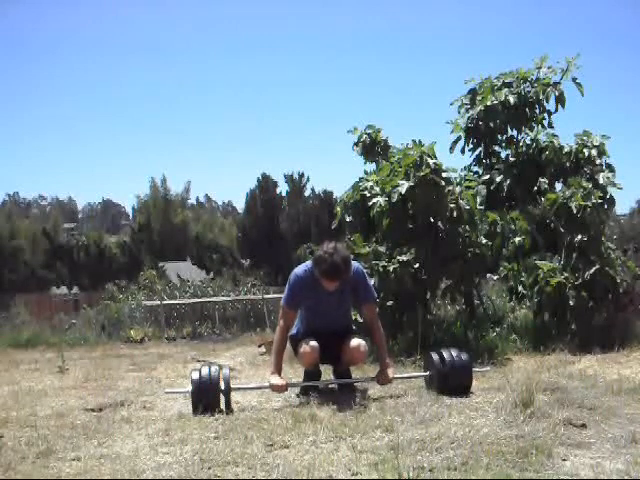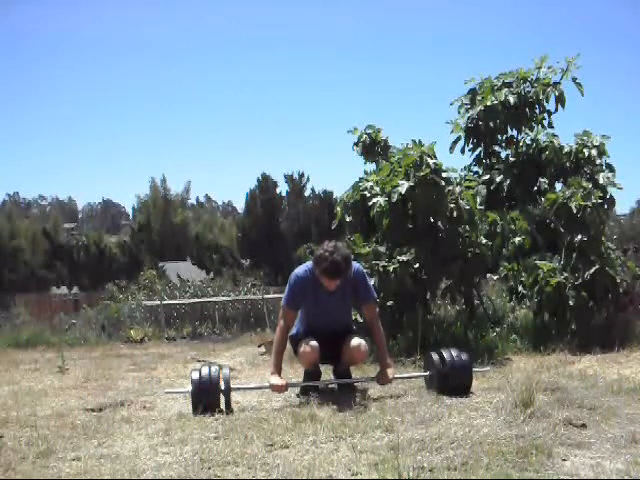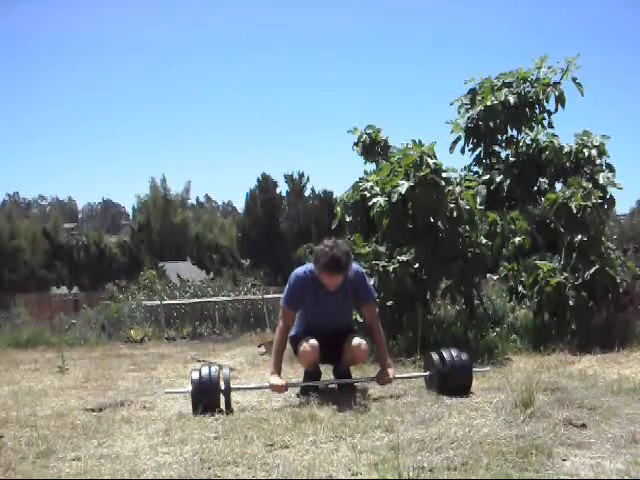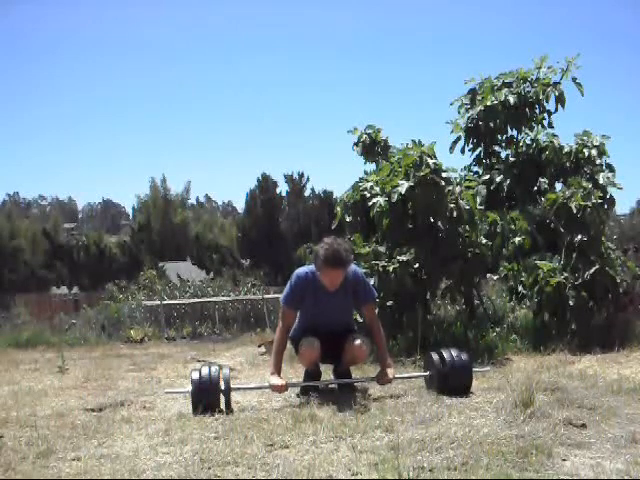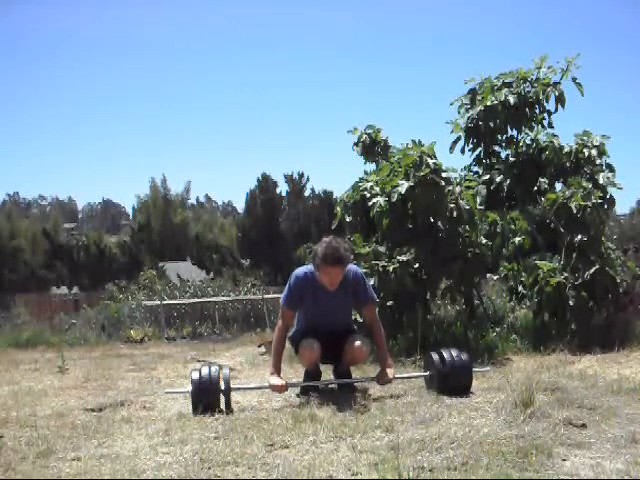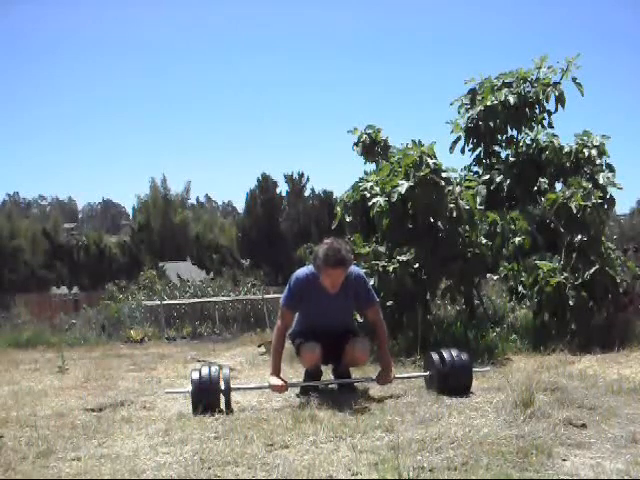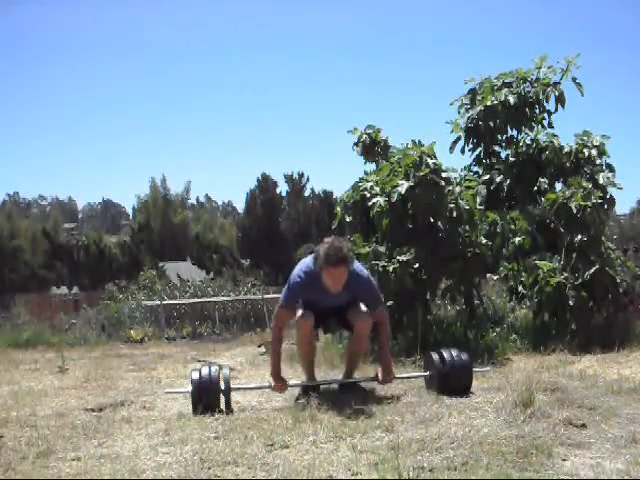
dt=0.4s
person 1, frame 1
left shoulder: (356, 272)
right shoulder: (301, 275)
left elbow: (372, 319)
right elbow: (284, 323)
left wrist: (385, 365)
right wrist: (275, 373)
left hip: (341, 334)
right hip: (308, 335)
left knee: (360, 349)
right knee: (308, 352)
left ankle: (341, 371)
right ankle: (311, 374)
person 1, frame 2
left shoulder: (356, 273)
right shoulder: (301, 276)
left elbow: (373, 319)
right elbow: (284, 323)
left wrist: (386, 364)
right wrist: (275, 373)
left hip: (342, 335)
right hip: (308, 335)
left knee: (360, 349)
right knee: (308, 351)
left ankle: (342, 371)
right ankle: (311, 374)
person 1, frame 3
left shoulder: (356, 274)
right shoulder: (301, 277)
left elbow: (372, 320)
right elbow: (284, 324)
left wrist: (386, 365)
right wrist: (275, 373)
left hip: (342, 336)
right hip: (309, 336)
left knee: (361, 349)
right knee: (308, 351)
left ankle: (342, 371)
right ankle: (311, 373)
person 1, frame 4
left shoulder: (356, 276)
right shoulder: (302, 277)
left elbow: (372, 320)
right elbow: (284, 324)
left wrist: (386, 365)
right wrist: (275, 373)
left hip: (342, 336)
right hip: (309, 335)
left knee: (361, 348)
right knee: (310, 349)
left ankle: (342, 370)
right ankle: (312, 373)
person 1, frame 5
left shoulder: (355, 276)
right shoulder: (301, 278)
left elbow: (373, 320)
right elbow: (283, 324)
left wrist: (386, 365)
right wrist: (275, 373)
left hip: (342, 336)
right hip: (309, 336)
left knee: (362, 349)
right knee: (309, 351)
left ankle: (342, 370)
right ankle: (312, 373)
person 1, frame 6
left shoulder: (357, 277)
right shoulder: (301, 279)
left elbow: (377, 320)
right elbow: (282, 324)
left wrist: (386, 366)
right wrist: (275, 374)
left hip: (343, 332)
right hip: (309, 332)
left knee: (362, 353)
right knee: (311, 354)
left ankle: (342, 371)
right ankle: (313, 373)
person 1, frame 7
left shoulder: (360, 275)
right shoulder: (302, 275)
left elbow: (382, 318)
right elbow: (278, 323)
left wrist: (386, 365)
right wrist: (276, 374)
left hip: (344, 305)
right hip: (312, 306)
left knee: (365, 320)
right knee: (304, 321)
left ankle: (348, 379)
right ankle: (310, 381)
